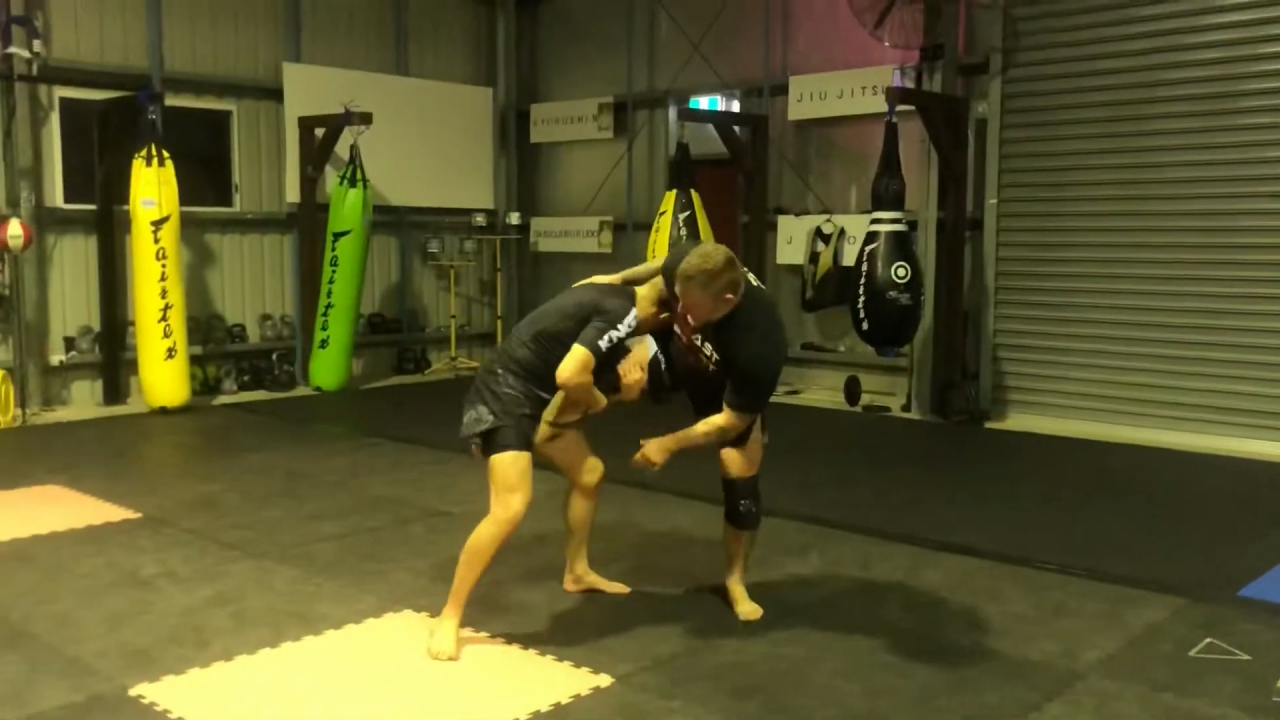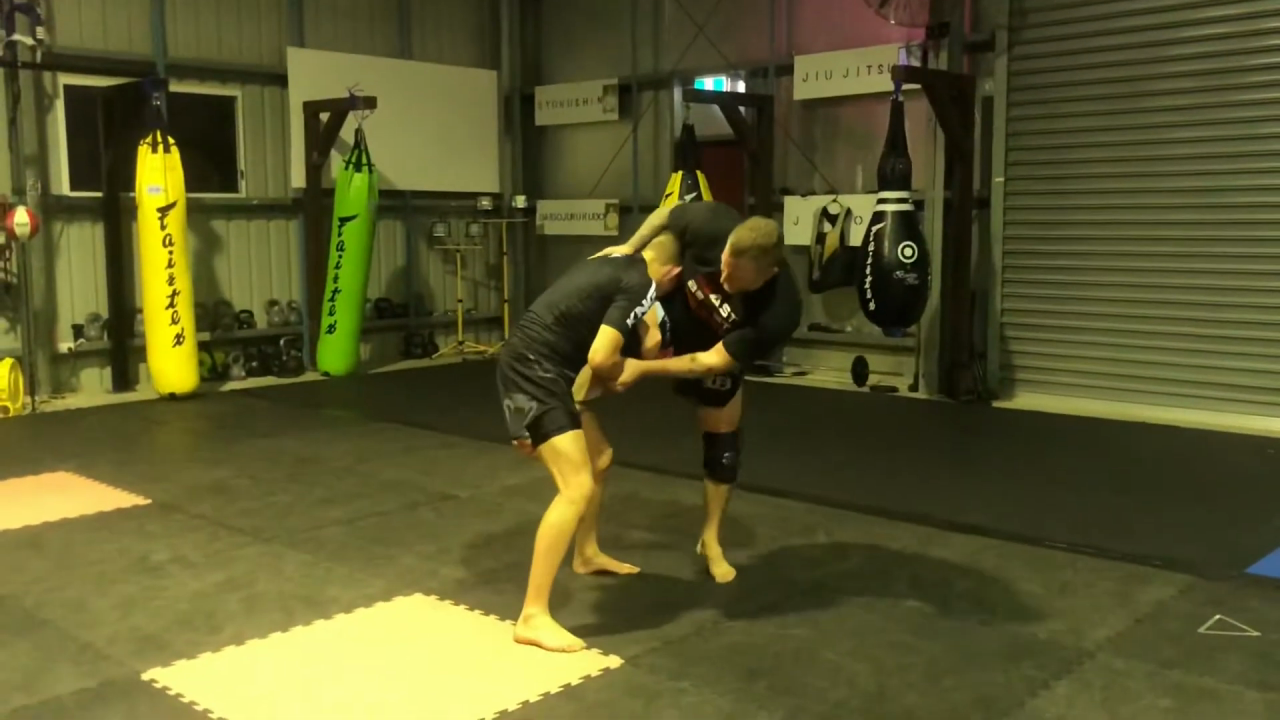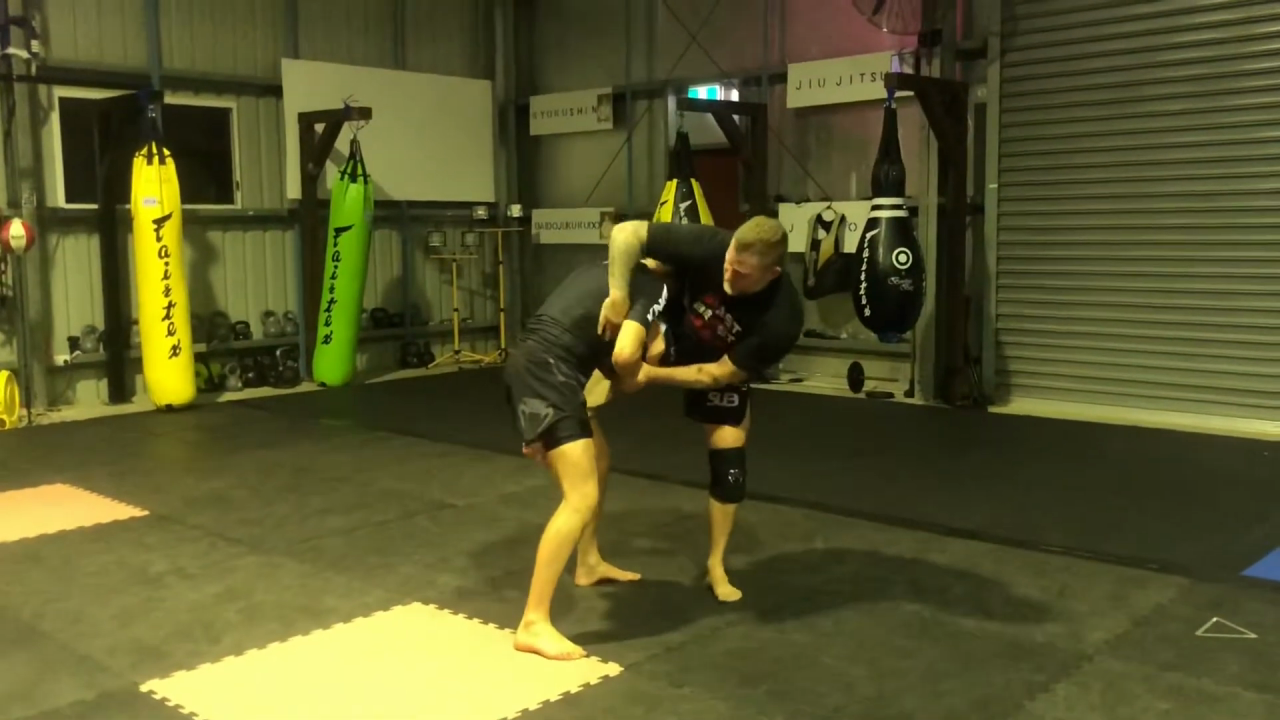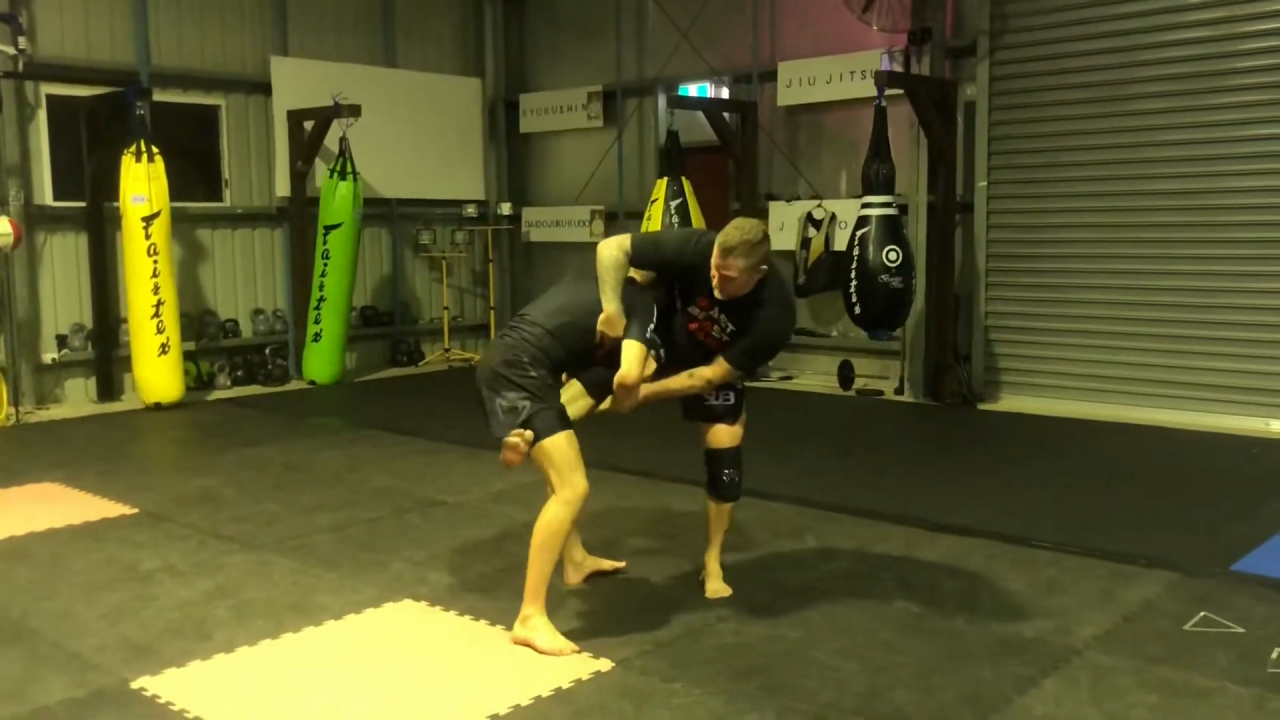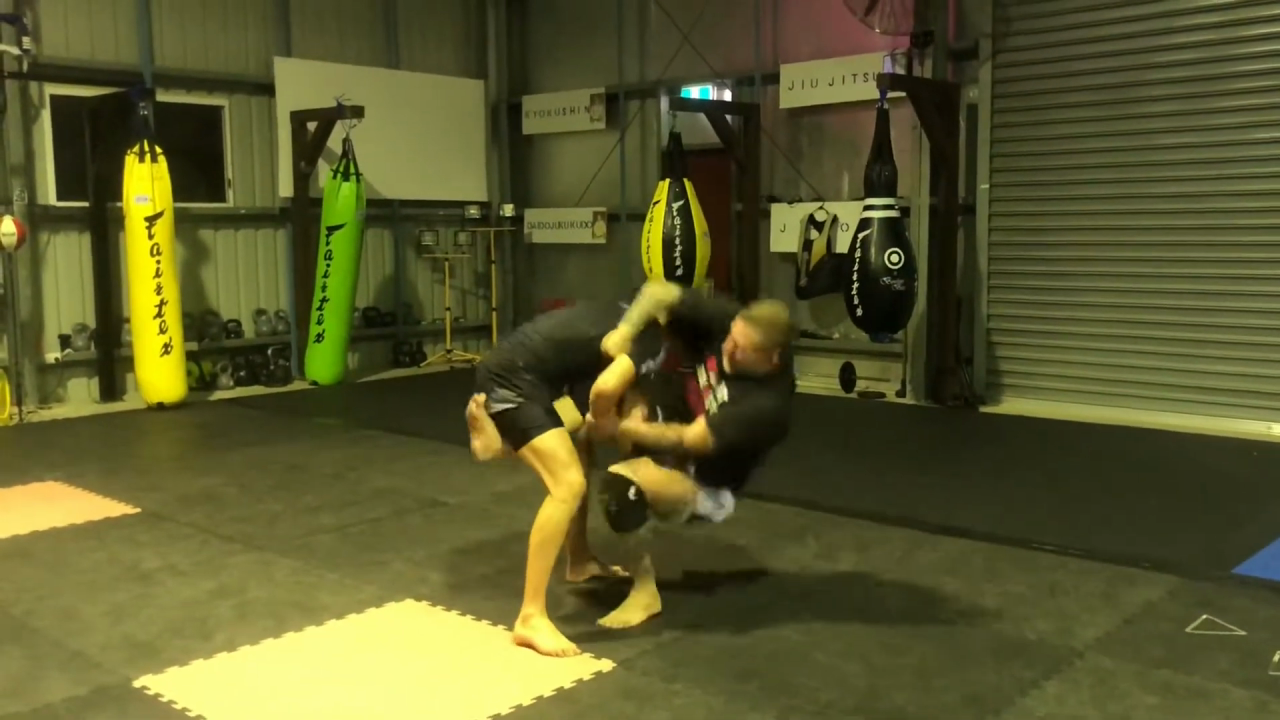
dt=0.7s
person 1, frame 1
left shoulder: (612, 295)
right shoulder: (622, 313)
right elbow: (570, 376)
right wrist: (597, 402)
left hip: (534, 392)
right hip: (506, 390)
left knee: (589, 474)
right knee: (510, 508)
left ankle: (577, 572)
right ankle: (449, 618)
person 1, frame 2
left shoulder: (616, 264)
right shoulder: (641, 285)
right elbow: (601, 358)
right wrist: (623, 375)
left hip: (533, 365)
right hip: (534, 372)
left knee: (598, 458)
right knee: (577, 488)
left ankle: (587, 554)
right ankle: (533, 617)
person 1, frame 3
left shoulder: (612, 269)
right shoulder: (654, 286)
right elbow: (624, 354)
right wrist: (629, 381)
left hip: (530, 363)
right hip: (547, 371)
left knee: (595, 463)
right knee: (582, 497)
left ankle: (589, 564)
right ankle: (533, 624)
person 1, frame 4
left shoulder: (595, 284)
right shoulder: (643, 302)
right elbow: (630, 374)
left hip: (501, 360)
right hip: (520, 371)
left knee: (562, 468)
right knee: (571, 488)
left ankle: (575, 560)
right ankle: (530, 618)
person 1, frame 5
left shoulder: (624, 317)
right shoulder: (651, 344)
right elbow: (606, 390)
left hip: (505, 368)
right hip: (515, 375)
left knee: (569, 467)
right knee: (569, 486)
left ankle: (580, 560)
right ankle: (530, 618)
person 2, frame 1
left shoulder: (759, 346)
right shoulder: (690, 263)
left elbow: (733, 421)
left wrist: (670, 445)
right wrist: (619, 280)
left hip: (729, 392)
right hip: (675, 355)
left knee: (742, 486)
left ankle: (736, 580)
person 2, frame 2
left shoulder: (780, 312)
right shoulder: (712, 225)
left elbow: (711, 362)
right elbow: (667, 214)
left wrist: (643, 368)
right wrist: (630, 248)
left hip: (718, 352)
right hip: (670, 310)
left knee: (723, 444)
left ankle: (710, 540)
person 2, frame 3
left shoulder: (782, 320)
right shoulder: (708, 245)
left elbow: (719, 374)
right elbow: (626, 233)
left wrist: (651, 374)
right wrist: (618, 294)
left hip: (719, 369)
right hip: (667, 331)
left knee: (729, 466)
left ankle: (716, 566)
person 2, frame 4
left shoulder: (775, 315)
right shoulder: (695, 248)
left elbow: (713, 376)
right elbow: (610, 249)
left wrist: (643, 393)
right wrist: (613, 310)
left hip: (714, 370)
right hip: (659, 336)
left knee: (724, 462)
left ankle: (712, 562)
person 2, frame 5
left shoulder: (768, 411)
right shoulder: (730, 321)
left elbow: (689, 440)
right elbow: (661, 293)
left wrist: (621, 427)
right wrist: (624, 331)
left hip: (705, 481)
left knee: (620, 483)
left ankle: (645, 591)
